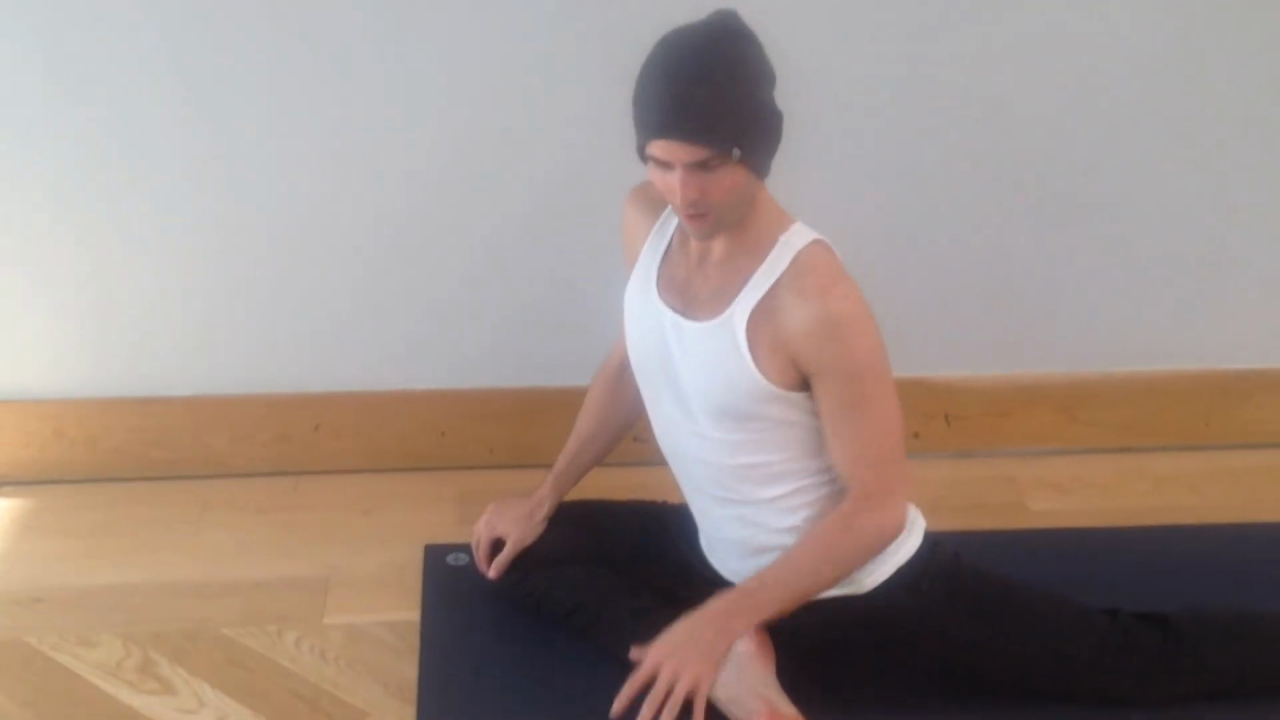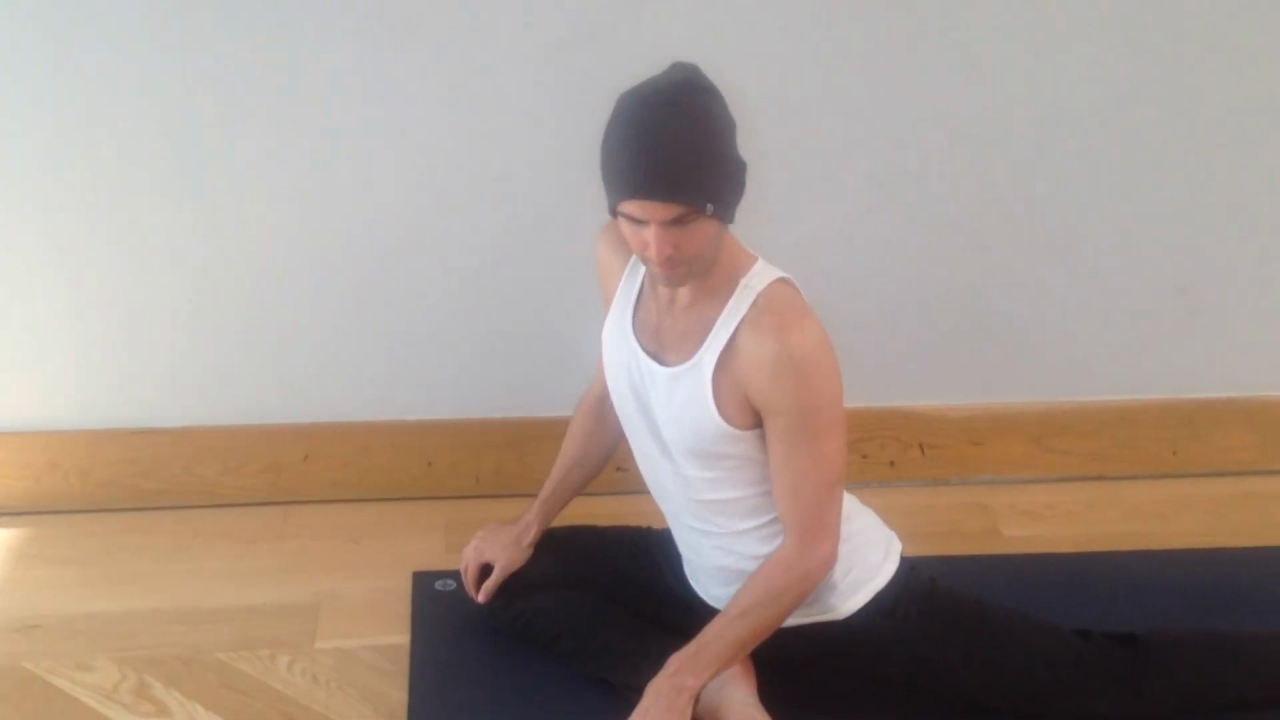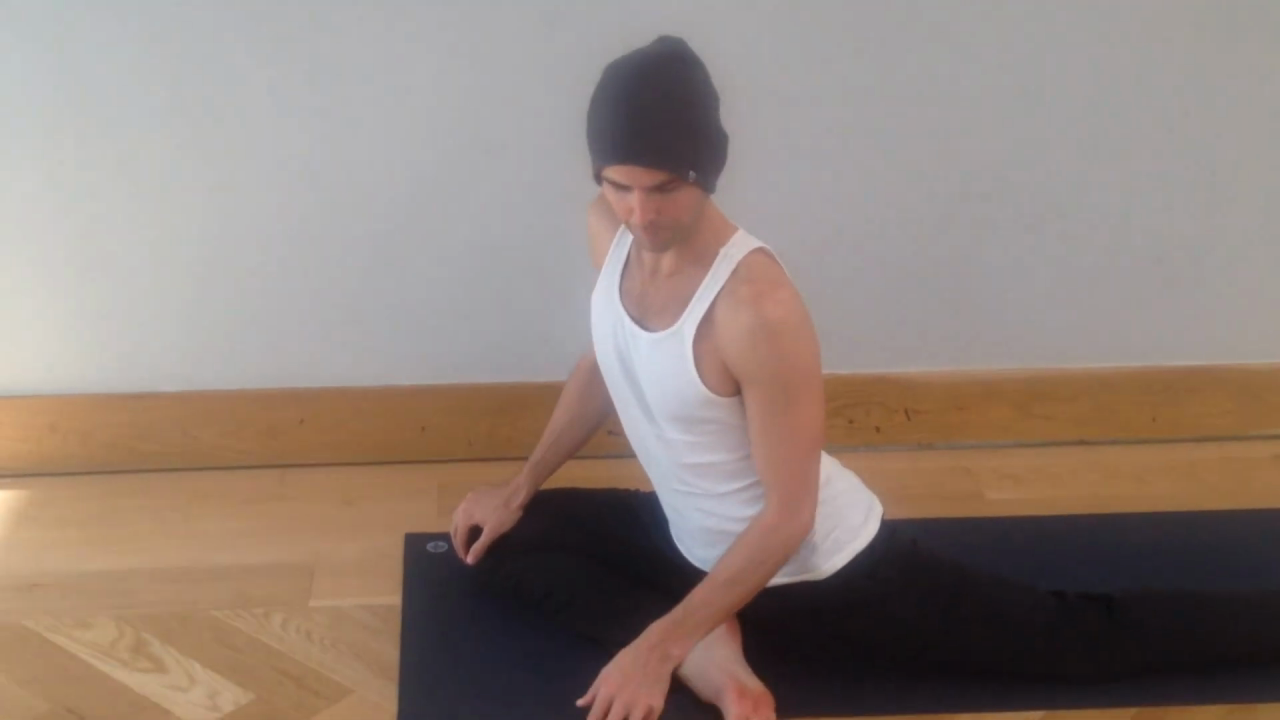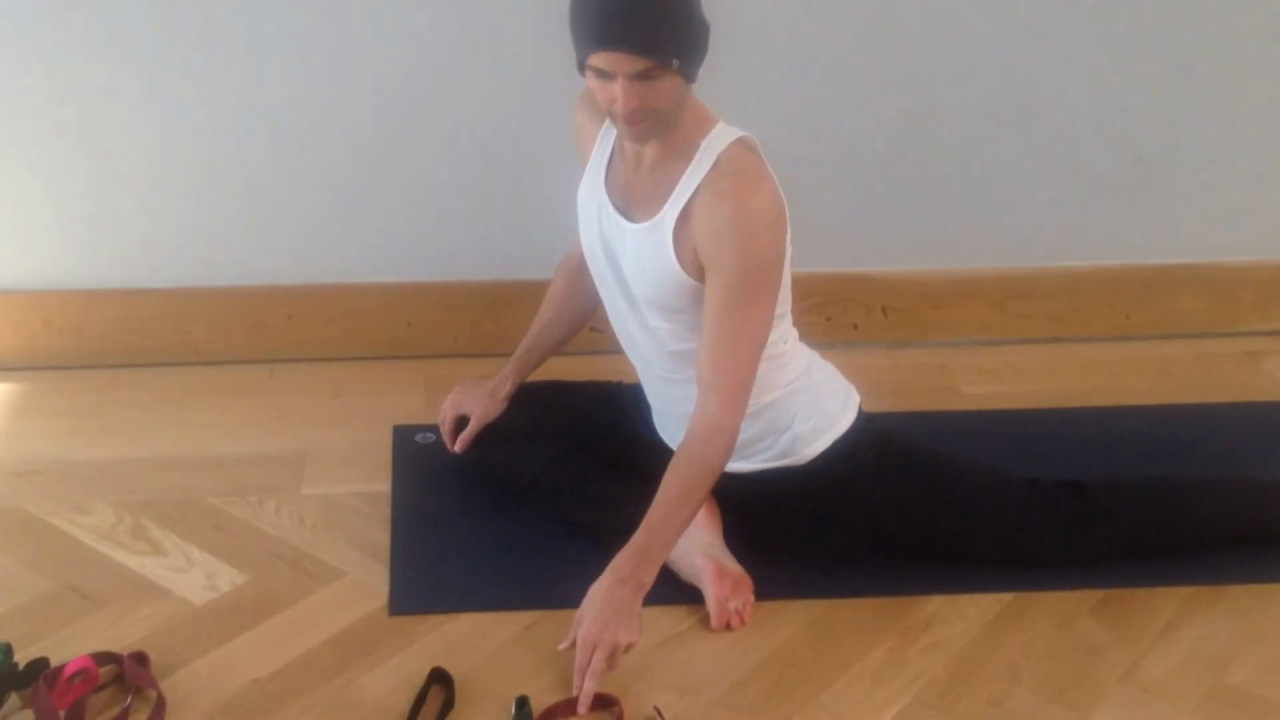
dt=1s
person 1, frame 1
left shoulder: (815, 301)
right shoulder: (644, 219)
left elbow: (877, 509)
right elbow: (633, 363)
left wrist: (723, 619)
right wrist: (545, 495)
left hip: (864, 587)
right hip: (724, 556)
right knee: (524, 553)
person 1, frame 2
left shoulder: (778, 338)
right shoulder: (618, 257)
left elbow: (809, 554)
right elbow: (611, 392)
right wrist: (531, 521)
left hip: (841, 609)
right hip: (710, 578)
right knee: (512, 578)
person 1, frame 3
left shoulder: (756, 307)
right shoulder: (608, 226)
left elbow: (788, 522)
right elbow: (604, 362)
left wrist: (657, 645)
right wrist: (521, 484)
left hip: (819, 570)
right hip: (694, 539)
left knee: (1079, 638)
right knee: (501, 539)
right ankle: (703, 647)
person 1, frame 4
left shoulder: (735, 195)
right shoulder: (596, 122)
left elbow: (720, 419)
right elbow: (591, 261)
left wrist: (628, 576)
right wrist: (507, 376)
left hip: (801, 456)
right hip: (673, 428)
left knee: (1051, 524)
right knee: (487, 432)
right ankle: (685, 531)
